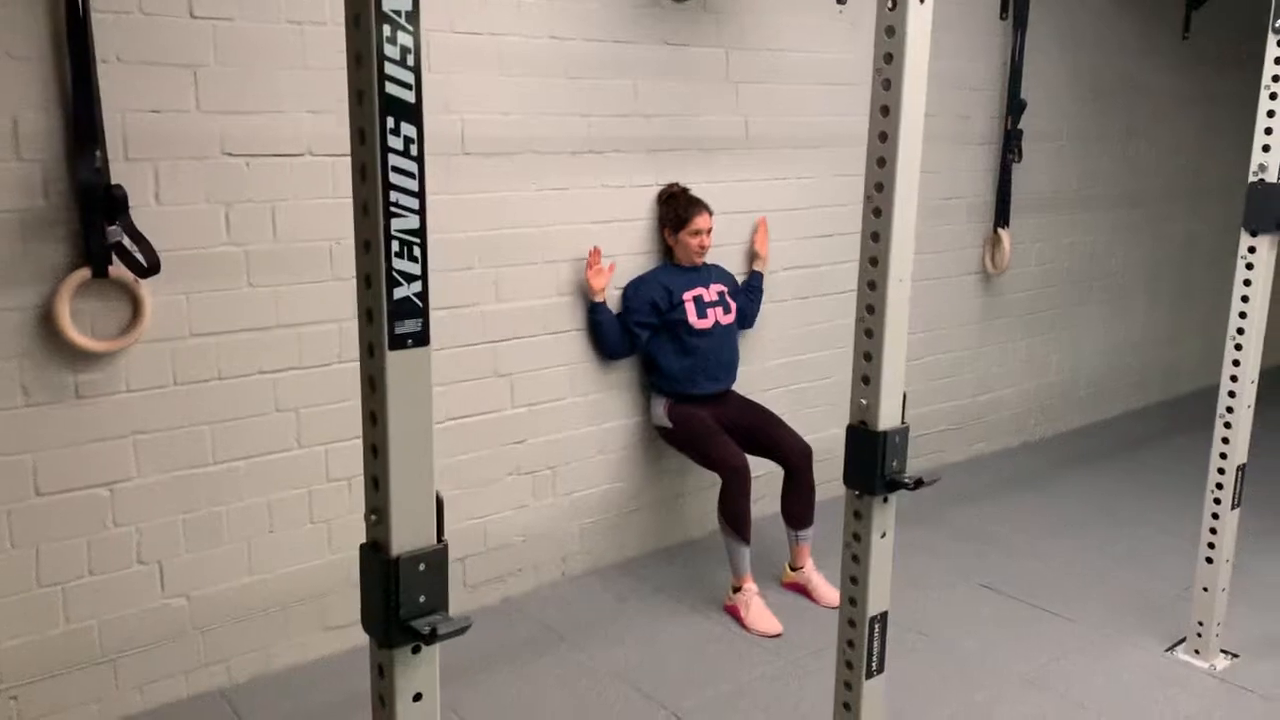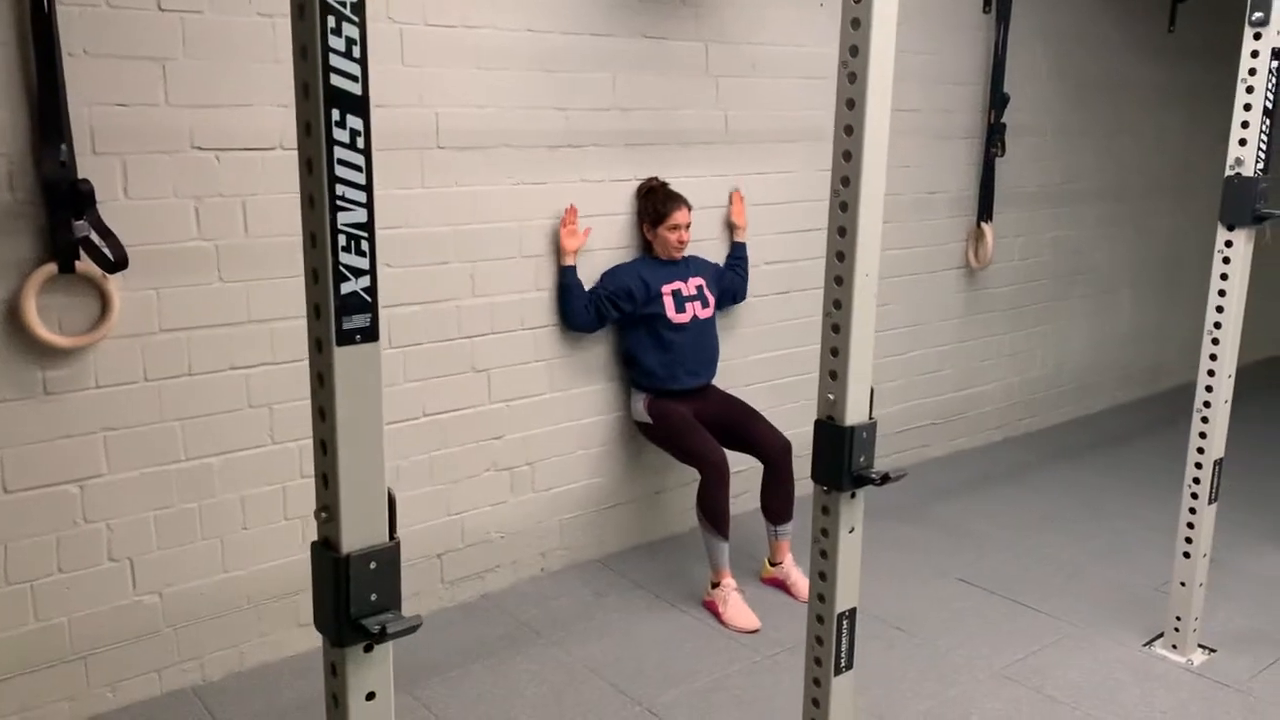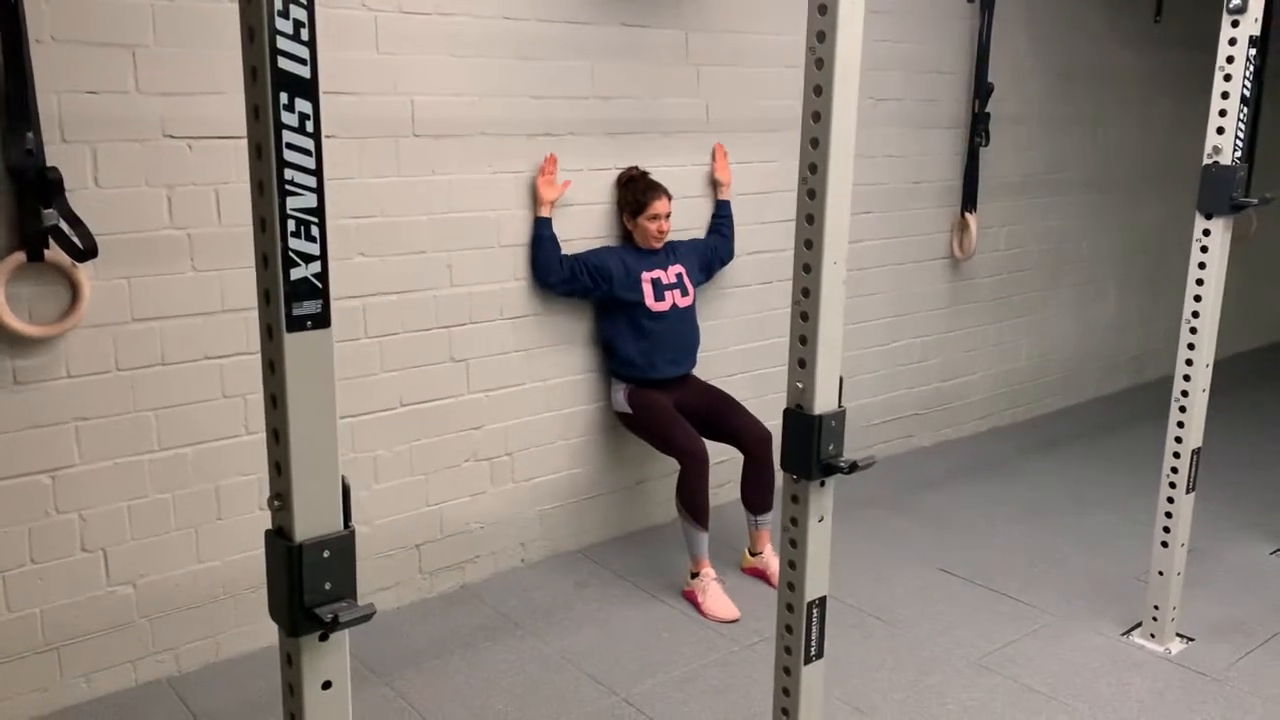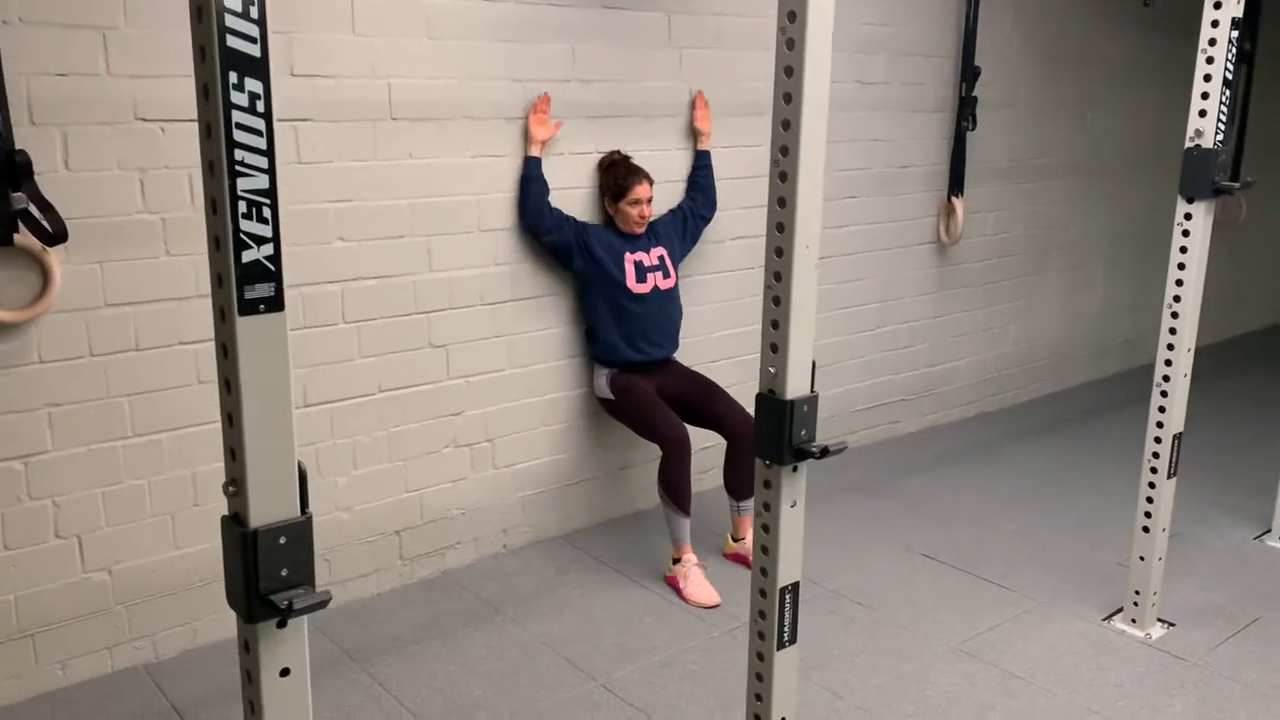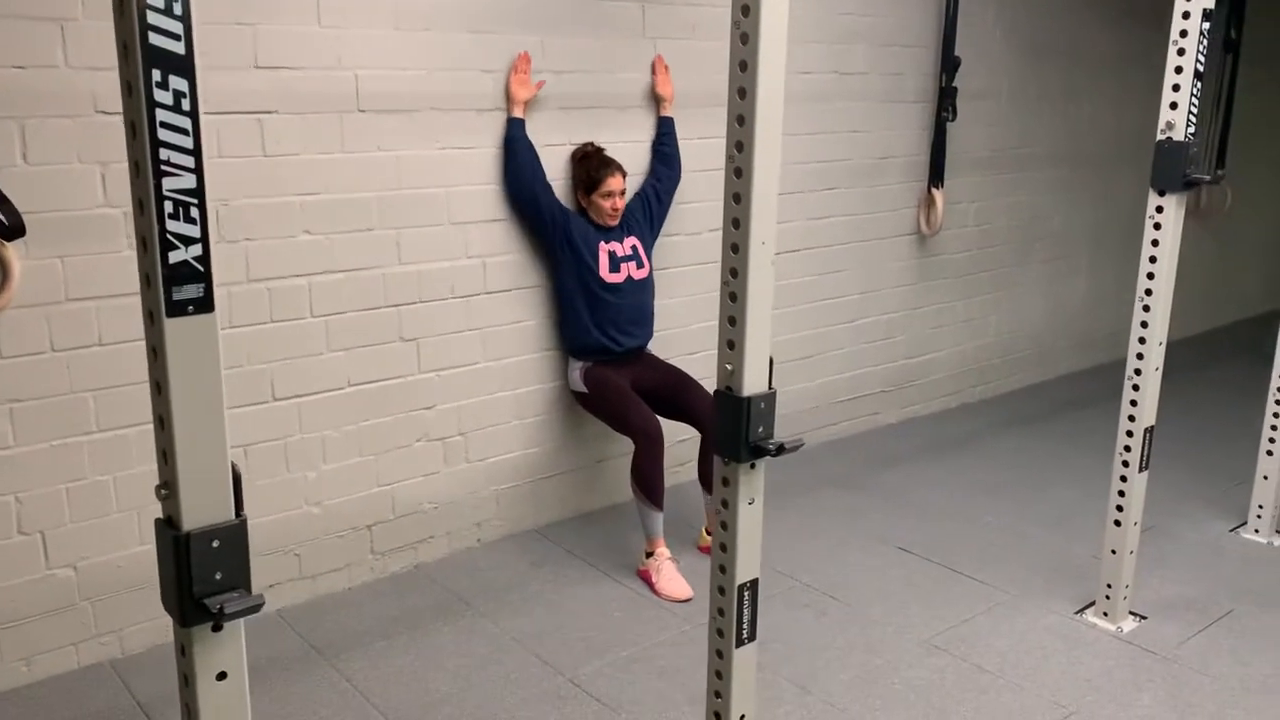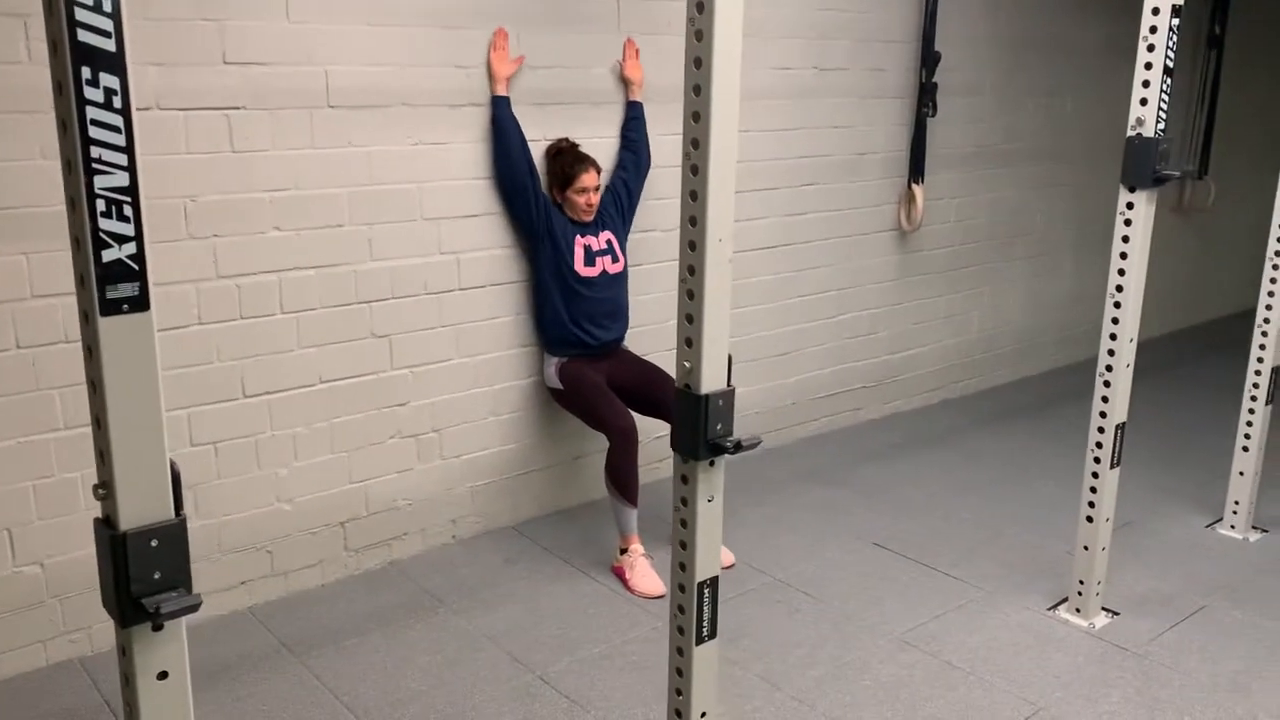
dt=0.5s
person 1, frame 1
left shoulder: (719, 277)
right shoulder: (652, 288)
left elbow: (745, 317)
right elbow: (616, 345)
left wrist: (759, 263)
right wrist: (598, 298)
left hip: (725, 399)
right hip: (678, 408)
left knee: (798, 453)
right knee: (735, 468)
left ankle: (800, 568)
right ankle: (743, 591)
person 1, frame 2
left shoulder: (701, 269)
right shoulder: (630, 278)
left elbow: (735, 290)
right elbow: (582, 316)
left wrist: (738, 234)
right wrist: (568, 259)
left hip: (705, 393)
right hip: (657, 402)
left knee: (778, 448)
right knee: (714, 463)
left ankle: (779, 562)
right ankle: (722, 587)
person 1, frame 3
left shoulder: (684, 255)
right shoulder: (611, 264)
left elbow: (722, 247)
right elbow: (552, 273)
left wrist: (723, 192)
right wrist: (544, 210)
left hip: (686, 383)
right hip: (638, 392)
left knee: (758, 439)
right knee: (693, 453)
left ankle: (760, 552)
right ankle: (701, 577)
person 1, frame 4
left shoulder: (666, 234)
right shoulder: (592, 243)
left elbow: (702, 203)
right elbow: (538, 219)
left wrist: (702, 140)
right wrist: (535, 149)
left hip: (667, 369)
right hip: (619, 377)
left knee: (742, 425)
right knee: (675, 439)
left ankle: (742, 537)
right ankle: (683, 562)
person 1, frame 5
left shoulder: (639, 221)
right shoulder: (566, 232)
left elbow: (666, 171)
right elbow: (525, 183)
left wrist: (665, 107)
right wrist: (518, 110)
left hip: (641, 360)
right hip: (593, 369)
left knee: (714, 417)
right knee: (648, 432)
left ankle: (715, 530)
right ankle: (655, 556)
person 1, frame 6
left shoulder: (612, 213)
right shoulder: (545, 225)
left elbow: (636, 157)
right elbow: (513, 163)
left wrist: (634, 90)
right wrist: (501, 87)
left hip: (617, 356)
right hip: (570, 365)
right knee: (622, 429)
right ankle: (630, 553)
